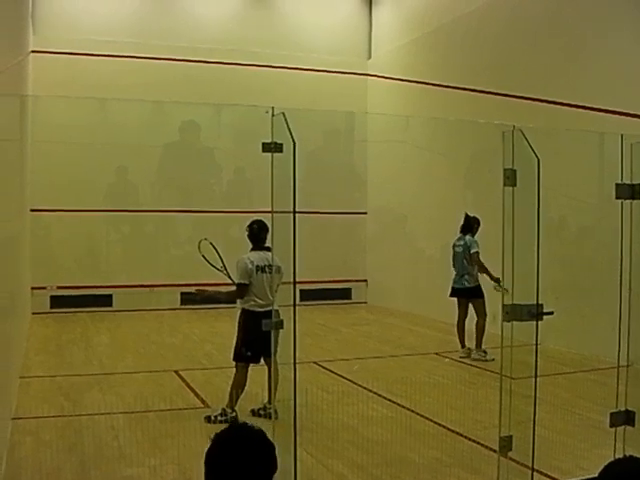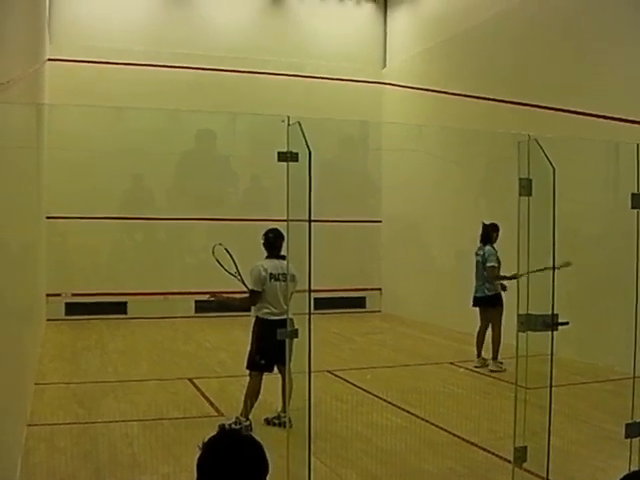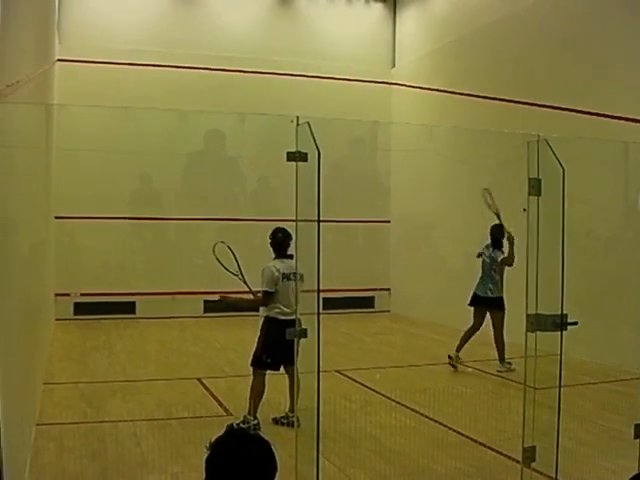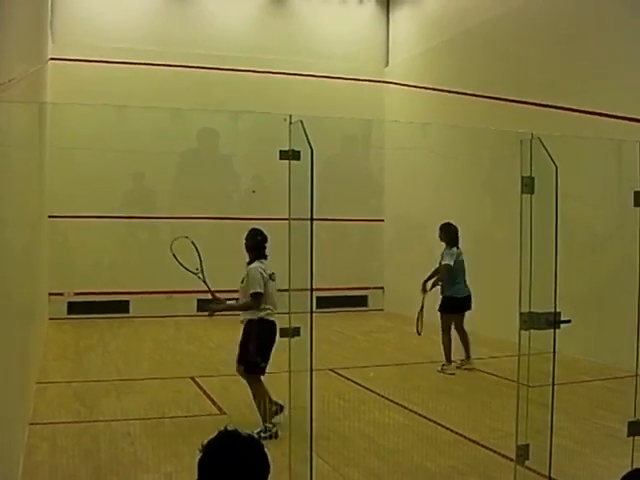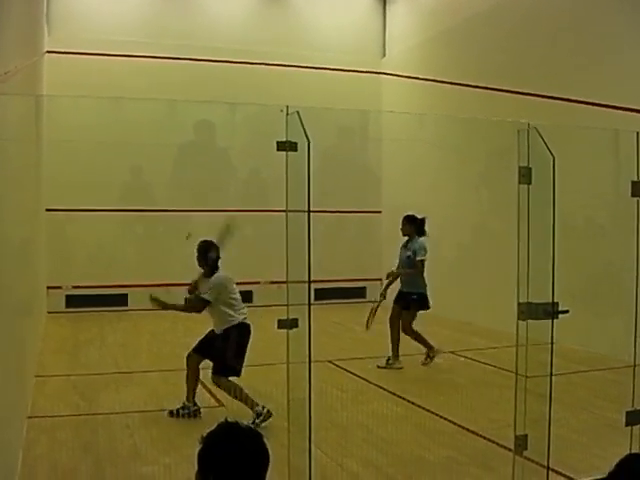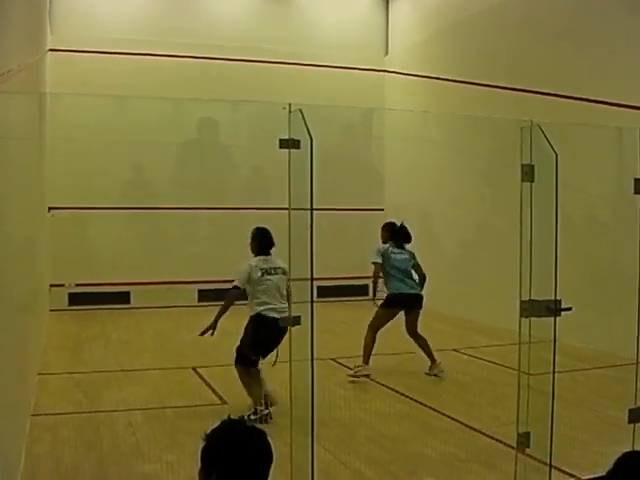
dt=0.5s
person 1, frame 1
left shoulder: (246, 261)
right shoulder: (275, 260)
left elbow: (240, 294)
right elbow: (272, 289)
left wrist: (212, 294)
left hip: (252, 316)
right hip: (270, 314)
left knee: (242, 365)
right knee: (271, 361)
left ankle: (230, 411)
right ankle: (270, 407)
person 1, frame 2
left shoulder: (260, 268)
right shoulder: (290, 269)
left elbow: (253, 300)
right elbow: (287, 298)
left wrist: (225, 299)
left hip: (266, 324)
right hip: (284, 323)
left knee: (256, 373)
right knee: (285, 370)
left ankle: (244, 419)
right ankle: (284, 415)
person 1, frame 3
left shoulder: (271, 268)
right shoulder: (297, 268)
left elbow: (265, 301)
left wrist: (236, 301)
left hip: (275, 324)
right hip: (292, 323)
left knee: (259, 370)
right knee: (291, 370)
left ankle: (251, 418)
right ankle: (291, 415)
person 1, frame 4
left shoulder: (254, 270)
right shoulder: (263, 267)
left elbow: (255, 303)
left wrist: (223, 308)
right wrist: (226, 304)
left hip: (259, 326)
right hip: (264, 325)
left knee: (252, 375)
right knee: (244, 369)
left ankle: (268, 427)
right ankle: (272, 405)
person 1, frame 5
left shoulder: (219, 279)
right shoulder: (206, 276)
left elbow: (198, 308)
right elbow: (192, 302)
left wrist: (167, 306)
right wrist: (193, 291)
left hip: (236, 329)
right hip: (222, 329)
left knee: (219, 378)
right knee: (192, 359)
left ankle: (259, 411)
right ankle: (190, 405)
person 1, frame 6
left shoulder: (251, 266)
right shoulder: (281, 266)
left elbow: (233, 296)
right elbow: (287, 293)
left wrist: (215, 321)
right wrist: (286, 315)
left hip: (262, 320)
right hip: (280, 323)
left knee: (243, 366)
right knee: (246, 362)
left ankle: (262, 408)
right ankle: (264, 396)
person 2, frame 1
left shoulder: (457, 242)
right shoulder: (471, 241)
right elbow: (477, 261)
right wrist: (492, 276)
left hip: (459, 284)
right hip: (471, 284)
left knee: (462, 316)
right knee: (481, 316)
left ankle: (464, 349)
right ankle: (478, 350)
person 2, frame 2
left shoulder: (480, 250)
right shoulder: (491, 252)
right elbow: (493, 275)
left wrist: (499, 283)
right wrist: (509, 277)
left hip: (480, 293)
right hip: (491, 294)
left knee: (483, 326)
right knee: (496, 328)
left ankle: (479, 358)
right ankle: (494, 362)
person 2, frame 3
left shoulder: (488, 248)
right shoulder: (497, 253)
left elbow: (479, 254)
right elbow: (510, 262)
right wrist: (511, 243)
left hip: (480, 294)
right hip: (494, 296)
left knee: (475, 326)
right knee: (498, 331)
left ankle: (456, 353)
right ankle: (503, 363)
person 2, frame 4
left shoulder: (449, 252)
right shoulder: (454, 250)
left elbow: (444, 274)
right elbow: (440, 268)
left wrist: (434, 282)
right wrist: (426, 280)
left hip: (453, 296)
right hip: (462, 295)
left knee: (446, 330)
right knee: (459, 328)
left ankle: (448, 365)
right ankle: (467, 360)
person 2, frame 5
left shoulder: (419, 245)
right shoulder: (405, 245)
left elbow: (418, 272)
right elbow: (400, 270)
left wrist: (396, 273)
right wrist: (386, 287)
left hip: (415, 292)
right hip: (404, 291)
left knee: (407, 328)
right knee: (393, 323)
left ankle: (431, 349)
right ankle: (395, 359)
person 2, frame 6
left shoulder: (382, 250)
right shoulder: (409, 253)
left elbow: (376, 274)
right elbow: (422, 276)
left wrist: (374, 290)
left hip: (397, 295)
right hip: (414, 295)
left knee: (372, 329)
right knee: (413, 332)
left ankle: (364, 366)
right ankle: (435, 364)
